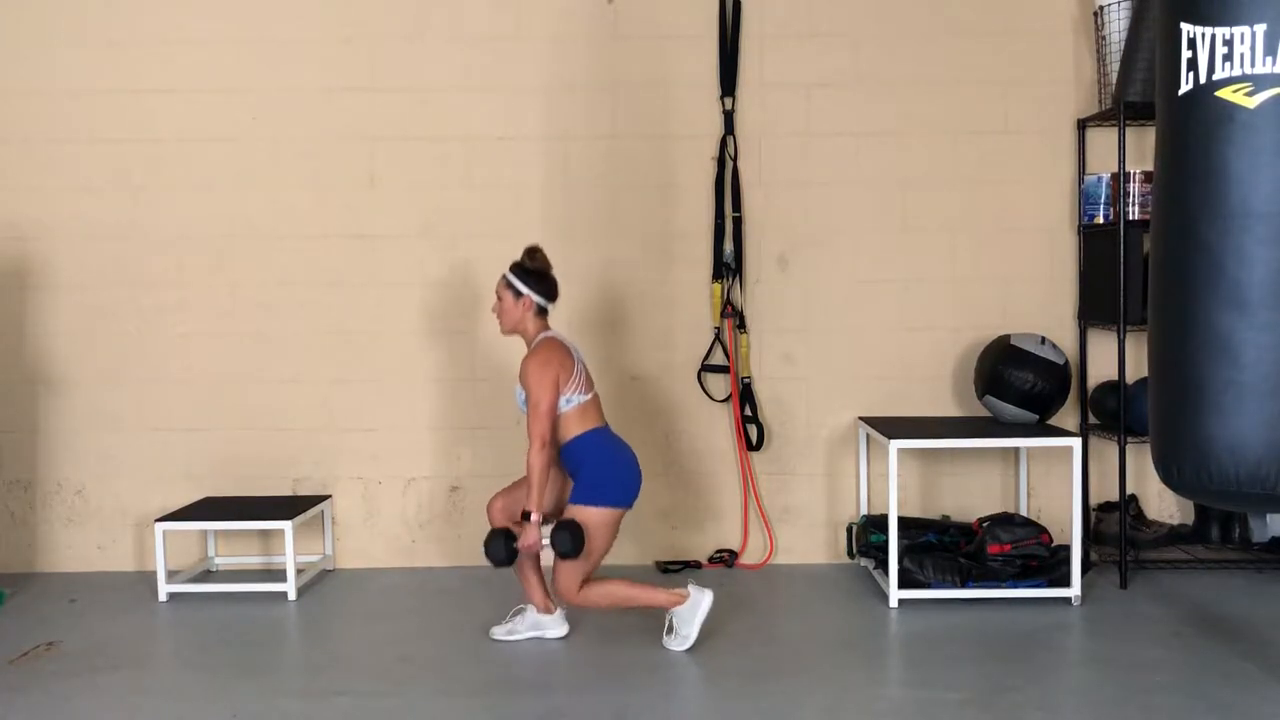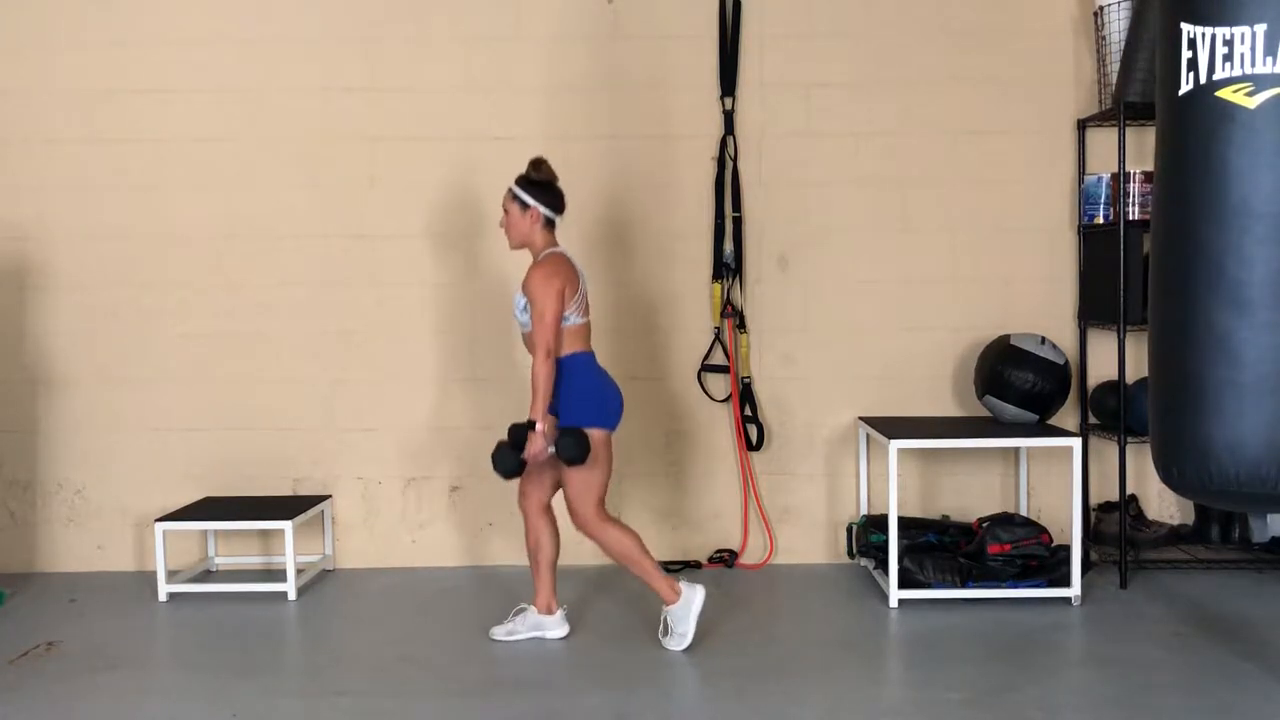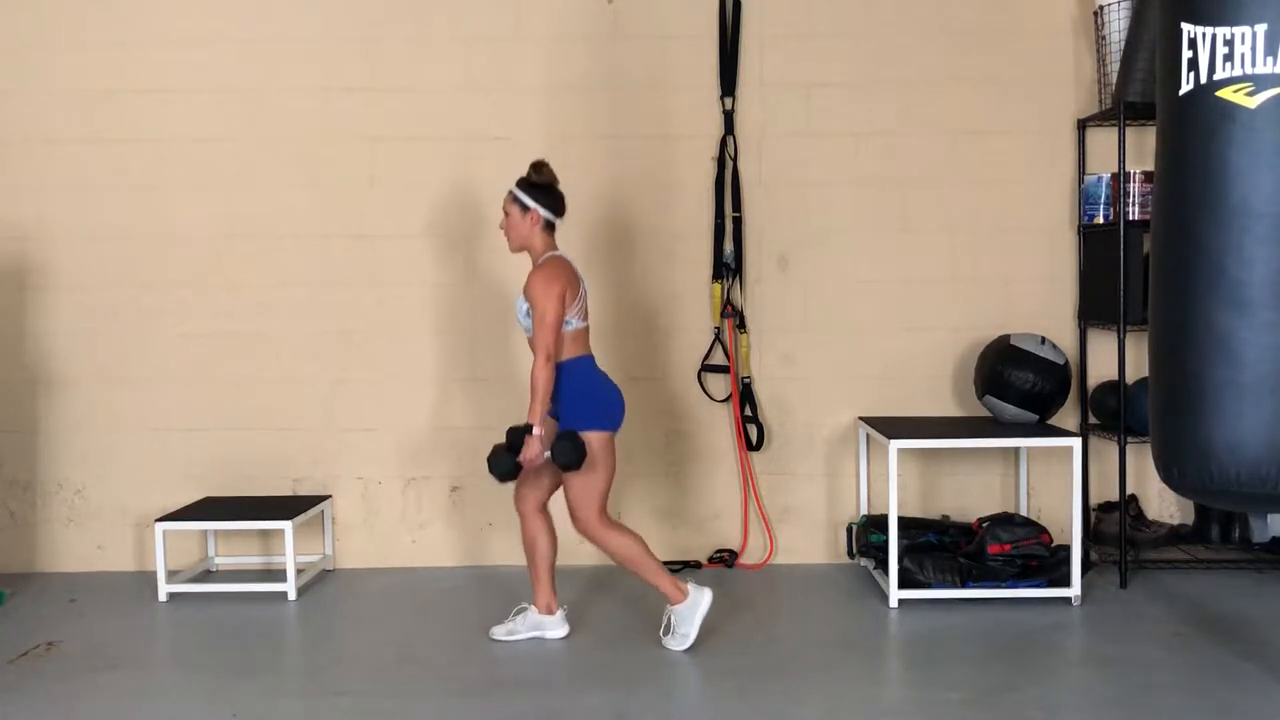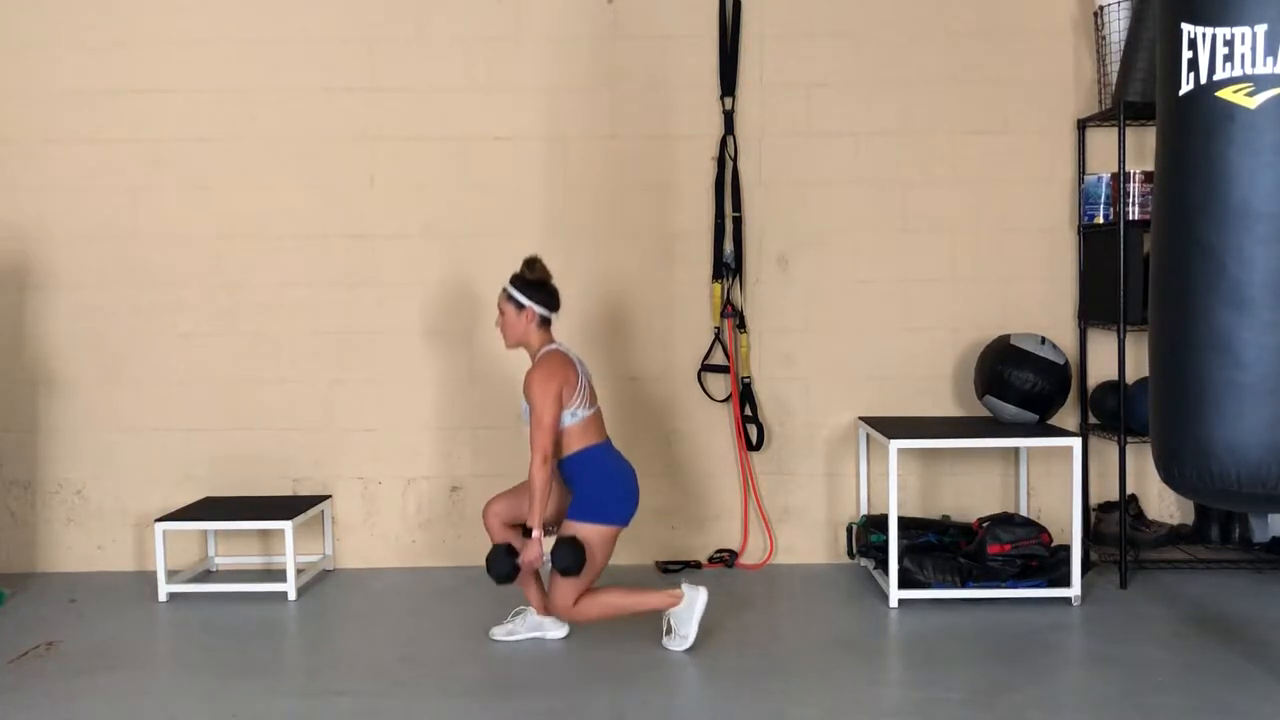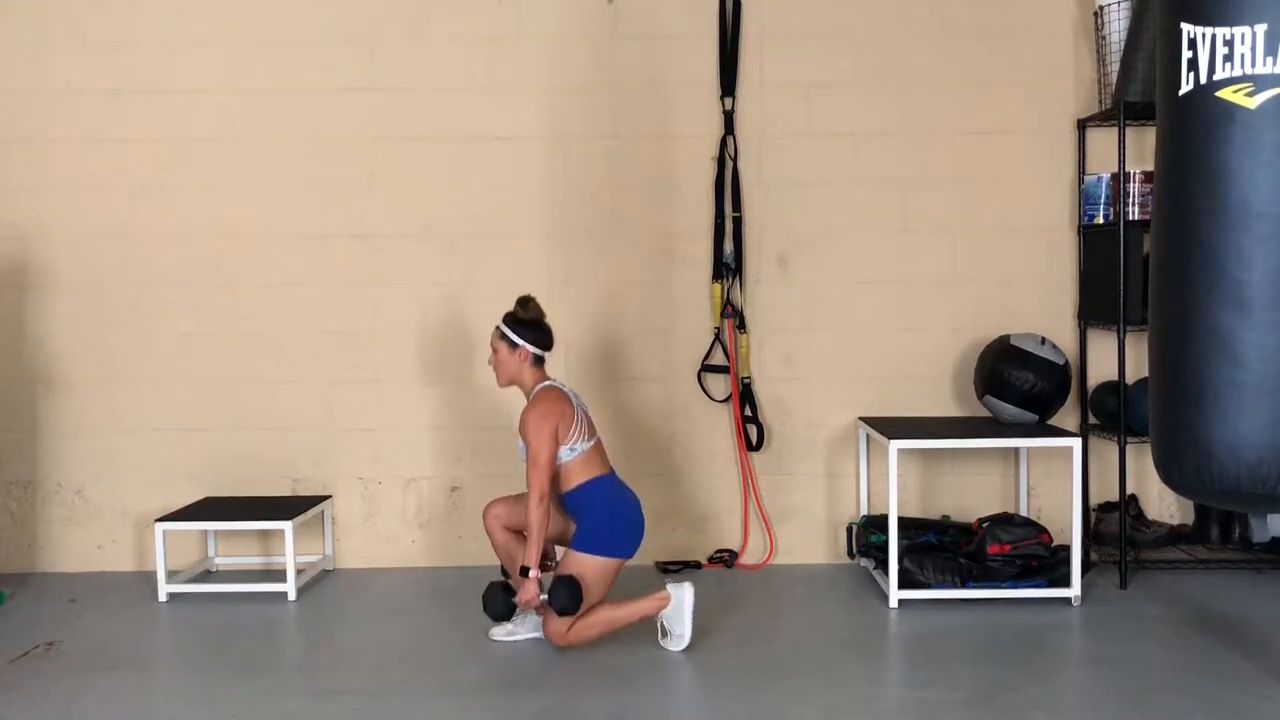
dt=0.4s
person 1, frame 1
left shoulder: (539, 360)
right shoulder: (552, 348)
left elbow: (540, 444)
left wrist: (533, 517)
right wrist: (539, 507)
left hip: (602, 473)
right hip: (591, 466)
left knee: (571, 588)
right knee: (500, 508)
left ankle: (682, 599)
right ankle: (543, 613)
person 1, frame 2
left shoulder: (544, 270)
right shoulder: (558, 265)
left elbow: (544, 353)
left wrist: (537, 426)
right wrist: (545, 420)
left hip: (581, 396)
right hip: (575, 394)
left knee: (589, 517)
right knee: (532, 498)
left ankle: (677, 595)
right ankle: (546, 613)
person 1, frame 3
left shoulder: (545, 274)
right shoulder: (557, 268)
left elbow: (545, 357)
left wrist: (534, 429)
right wrist: (543, 423)
left hip: (582, 399)
right hip: (575, 398)
left knee: (591, 520)
right knee: (528, 499)
left ankle: (682, 597)
right ankle: (546, 612)
person 1, frame 4
left shoulder: (543, 373)
right shoulder: (559, 358)
left elbow: (542, 458)
left wrist: (535, 535)
right wrist: (536, 527)
left hip: (600, 486)
right hip: (590, 478)
left knee: (567, 603)
right knee: (496, 514)
left ankle: (679, 600)
right ankle: (541, 615)
person 1, frame 5
left shoulder: (539, 411)
right shoulder: (554, 394)
left elbow: (539, 498)
left wrist: (531, 572)
right wrist: (536, 556)
left hip: (606, 518)
right hip: (596, 508)
left knee: (560, 632)
right knee: (496, 515)
left ankle: (666, 600)
right ankle: (537, 613)
